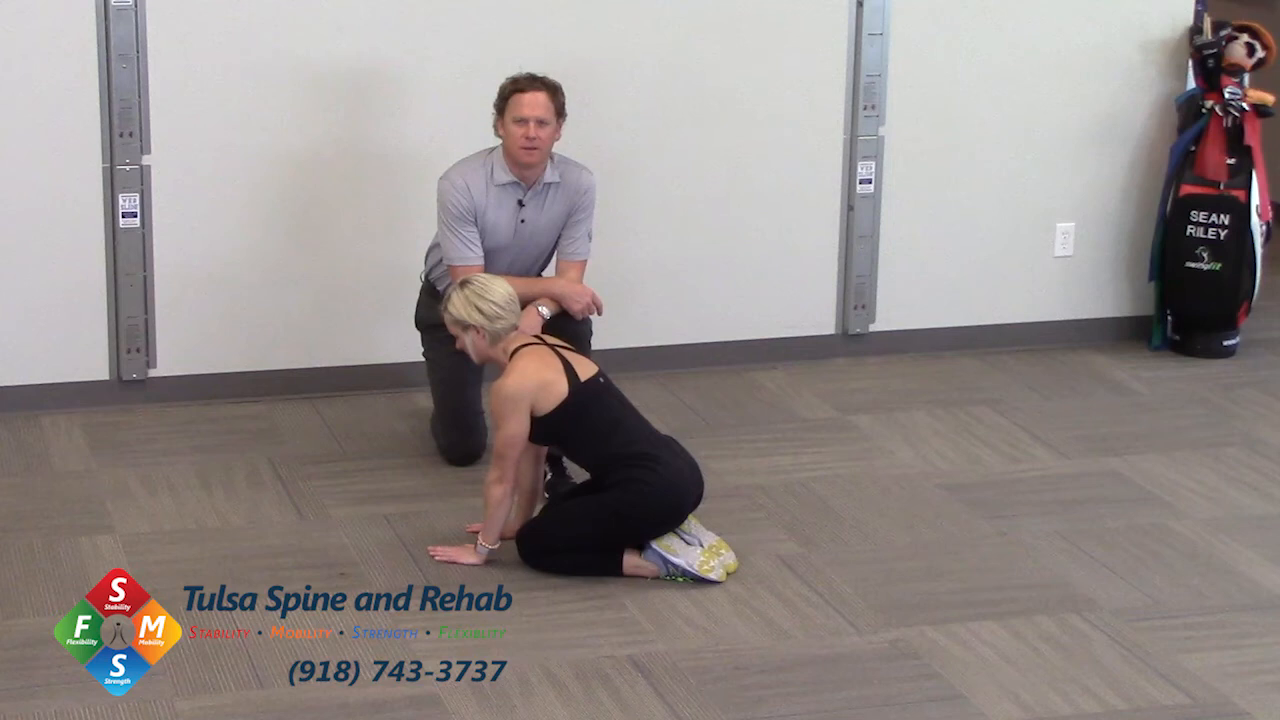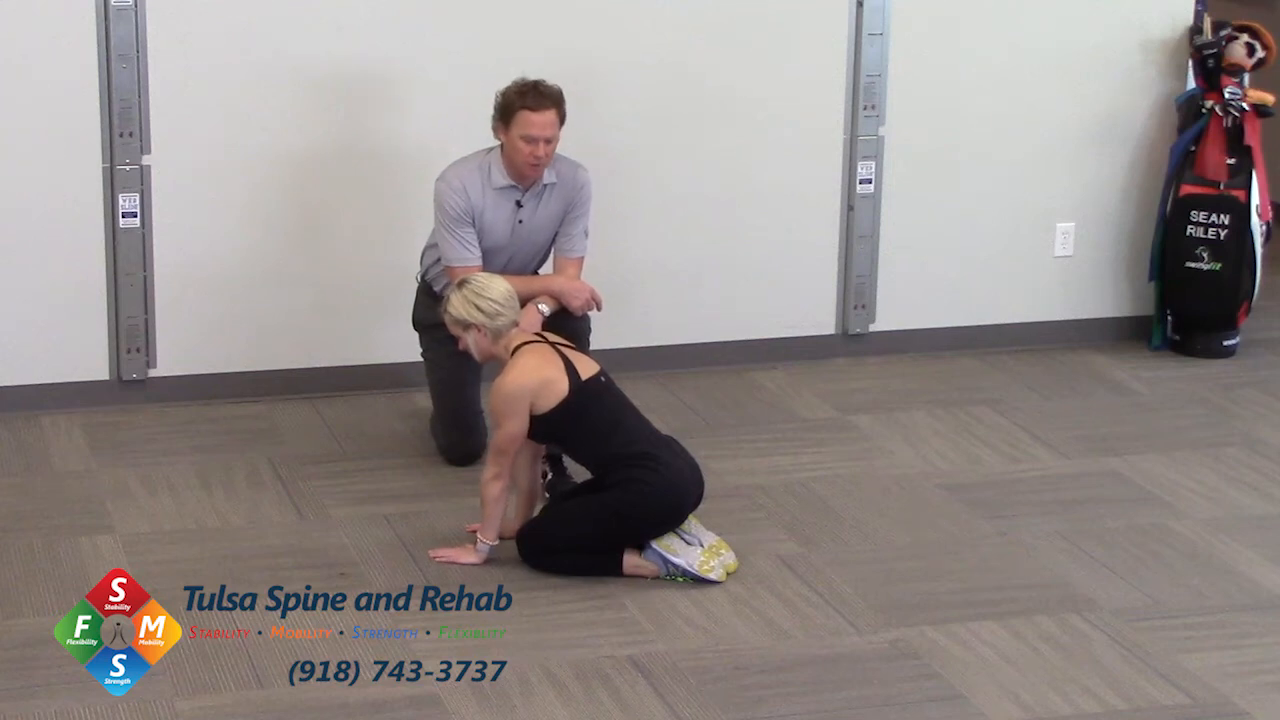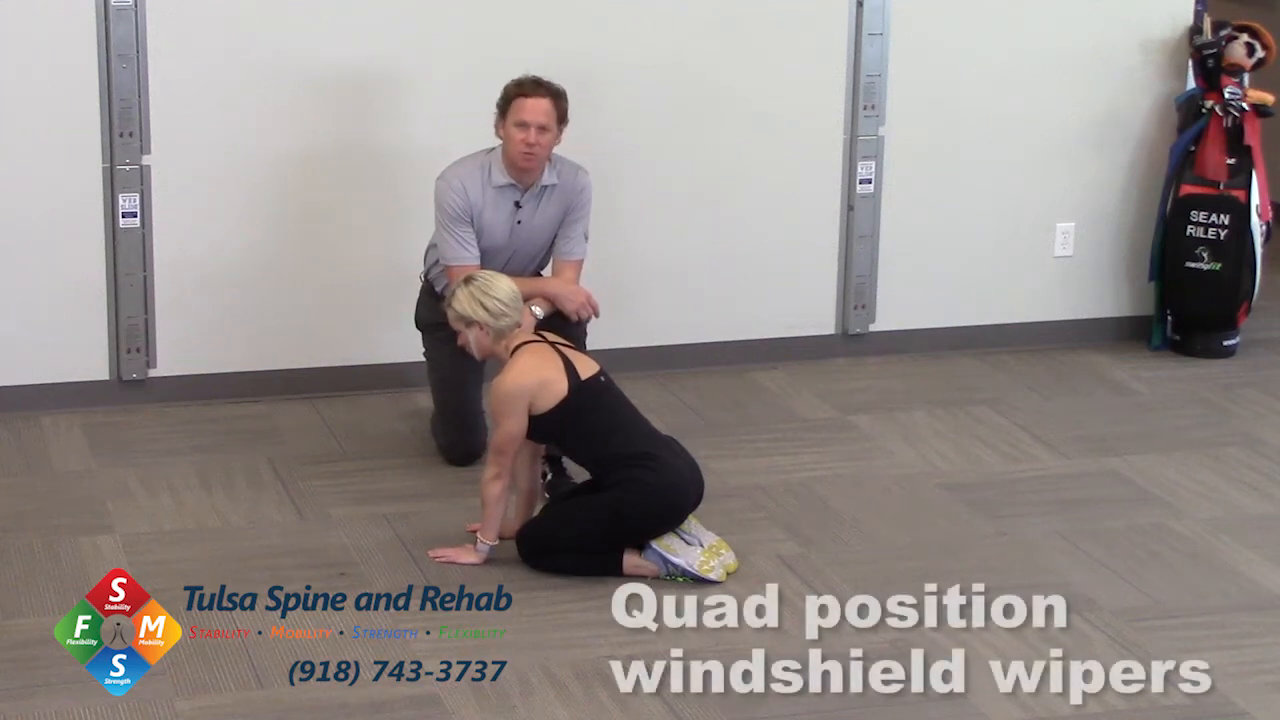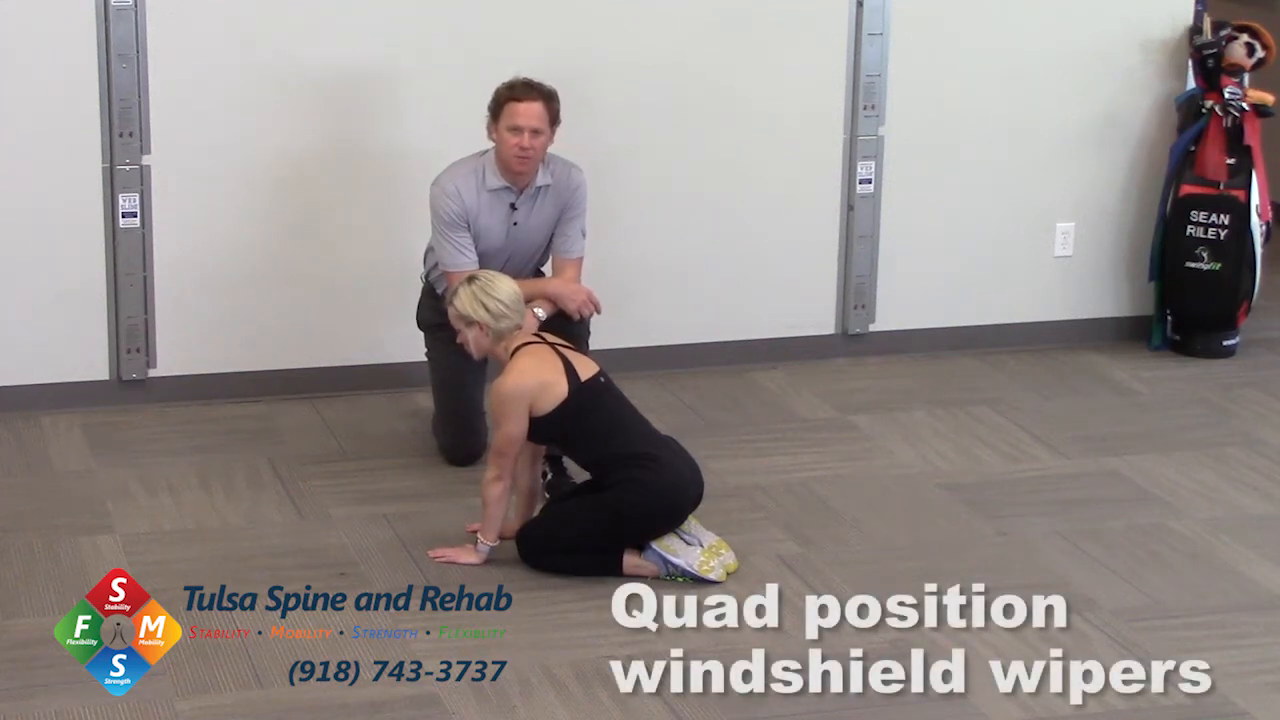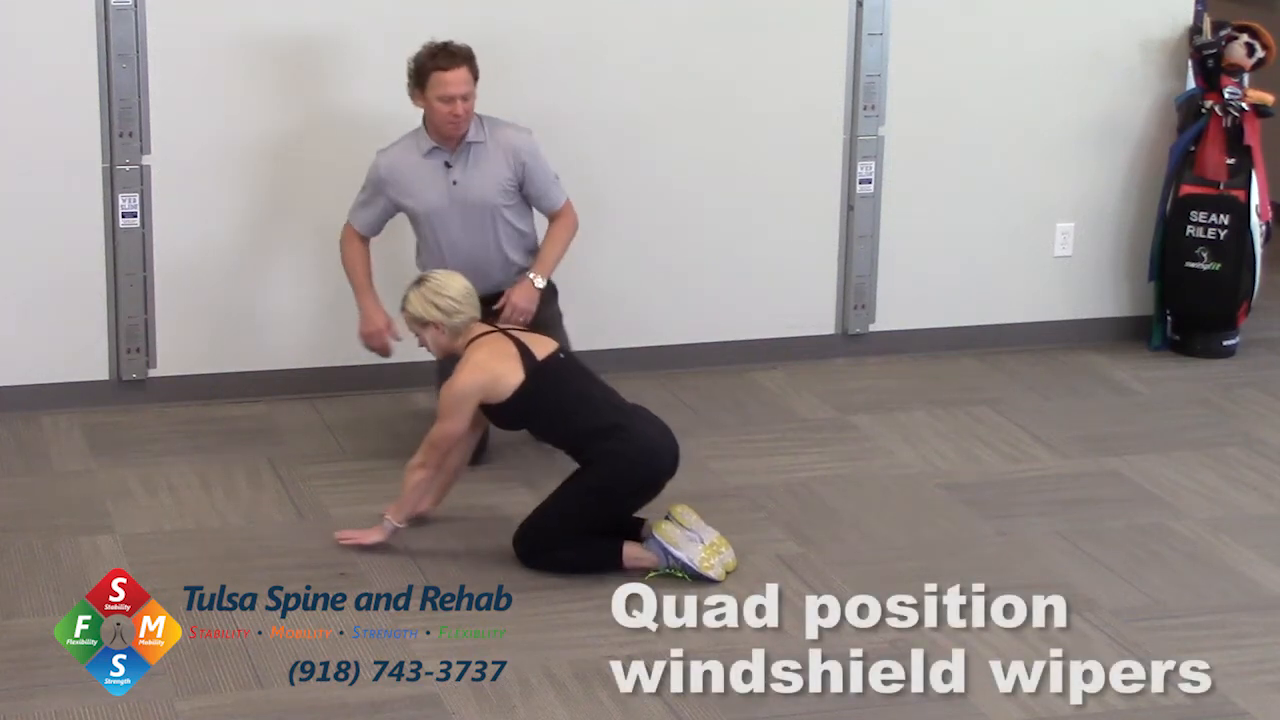
dt=1s
person 1, frame 1
left shoulder: (578, 183)
right shoulder: (461, 182)
left elbow: (571, 279)
left wrist: (539, 311)
right wrist: (554, 287)
left hip: (527, 294)
left knee: (574, 327)
right knee: (462, 446)
left ankle: (550, 450)
right ankle: (454, 397)
person 1, frame 2
left shoulder: (574, 181)
right shoulder: (457, 184)
left elbow: (569, 276)
left wrist: (538, 309)
right wrist: (552, 285)
left hip: (523, 292)
left knee: (573, 325)
right knee: (462, 446)
left ankle: (549, 451)
right ankle: (452, 398)
person 1, frame 3
left shoulder: (575, 183)
right shoulder: (458, 182)
left elbow: (567, 278)
left wrist: (533, 312)
right wrist: (548, 288)
left hip: (523, 292)
left knee: (569, 326)
right knee: (462, 447)
left ankle: (548, 451)
right ankle: (454, 398)
person 1, frame 4
left shoulder: (569, 181)
right shoulder: (453, 188)
left elbow: (568, 275)
left wrist: (534, 314)
right wrist: (547, 288)
left hip: (524, 293)
left knee: (572, 324)
right knee: (462, 448)
left ankle: (550, 450)
right ankle: (457, 395)
person 1, frame 5
left shoulder: (514, 144)
right shoulder: (391, 165)
left elbow: (565, 217)
right elbow: (354, 237)
left wrist: (533, 282)
right wrist: (370, 308)
left hip: (519, 294)
person 2, frame 1
left shoulder: (513, 385)
right shoulder: (546, 347)
left elbow: (501, 478)
right elbow: (530, 452)
left wrist: (482, 548)
right wrist: (519, 521)
left hip: (654, 490)
right hip: (674, 471)
left knee: (535, 543)
right knee: (558, 515)
left ankle: (661, 559)
right ankle: (664, 529)
person 2, frame 2
left shoulder: (513, 382)
right shoulder: (547, 344)
left elbow: (498, 473)
right elbow: (528, 450)
left wrist: (481, 546)
right wrist: (520, 521)
left hip: (654, 490)
right hip: (674, 472)
left knee: (535, 543)
right knee: (558, 511)
left ankle: (662, 559)
right ankle: (666, 529)
person 2, frame 3
left shoulder: (513, 381)
right shoulder: (547, 344)
left elbow: (498, 472)
right elbow: (528, 451)
left wrist: (481, 546)
right wrist: (520, 520)
left hip: (654, 489)
right hip: (674, 471)
left knee: (535, 543)
right knee: (559, 511)
left ankle: (661, 559)
right ankle: (666, 529)
person 2, frame 4
left shoulder: (513, 383)
right shoulder: (545, 346)
left elbow: (499, 474)
right elbow: (528, 452)
left wrist: (482, 546)
right wrist: (521, 520)
left hip: (655, 489)
right hip: (673, 472)
left knee: (535, 543)
right knee: (558, 511)
left ankle: (662, 558)
right ankle: (666, 528)
person 2, frame 5
left shoulder: (470, 377)
right shoulder: (507, 339)
left elbow: (426, 462)
right elbow: (465, 439)
left wrist: (387, 526)
right wrist: (428, 502)
left hip: (631, 459)
right hip: (652, 442)
left knee: (533, 546)
right knee: (566, 520)
left ankle: (659, 553)
right ankle: (661, 529)
